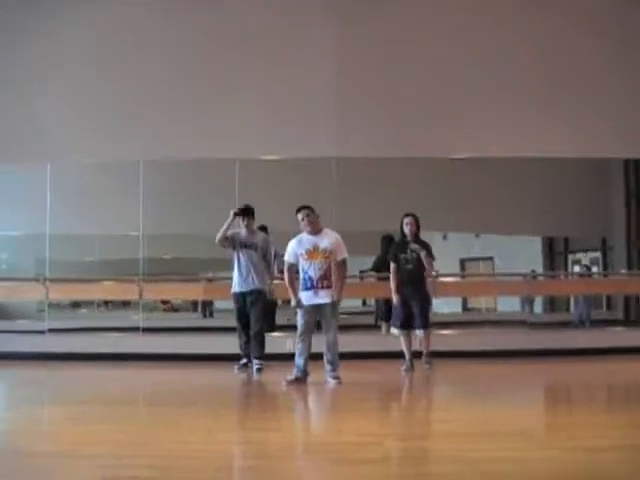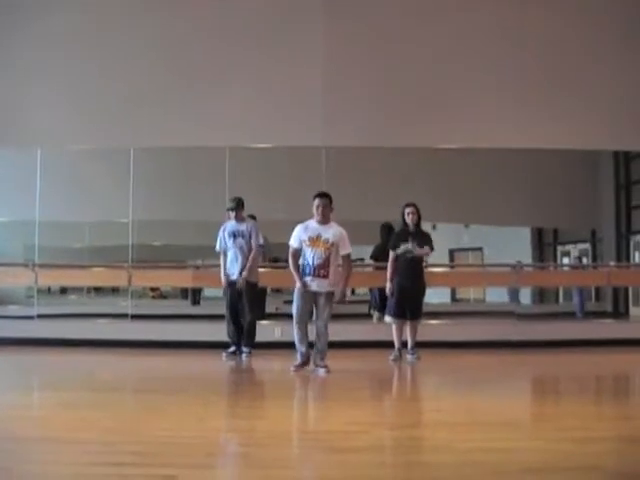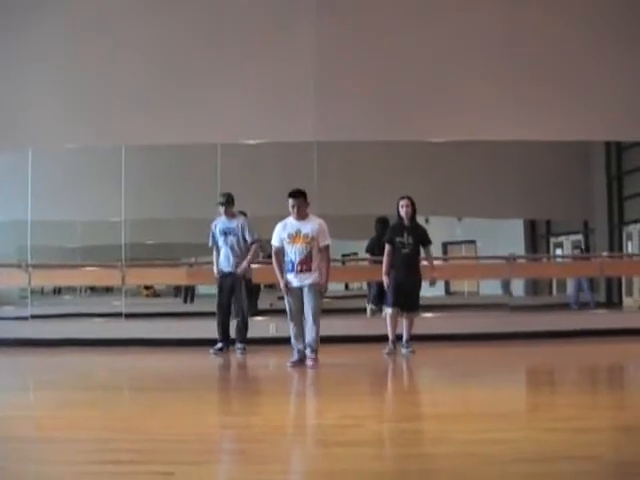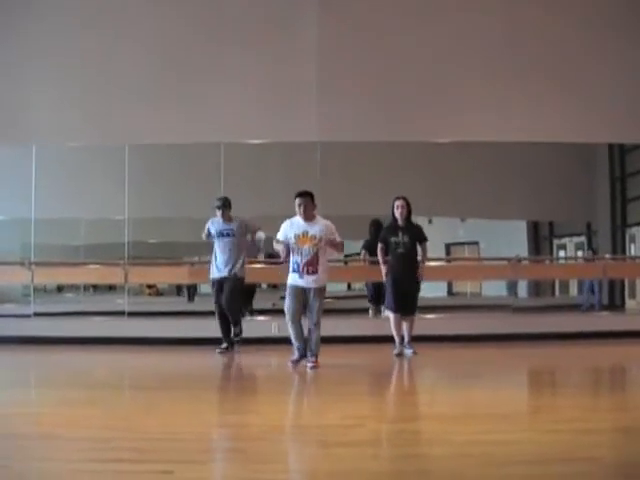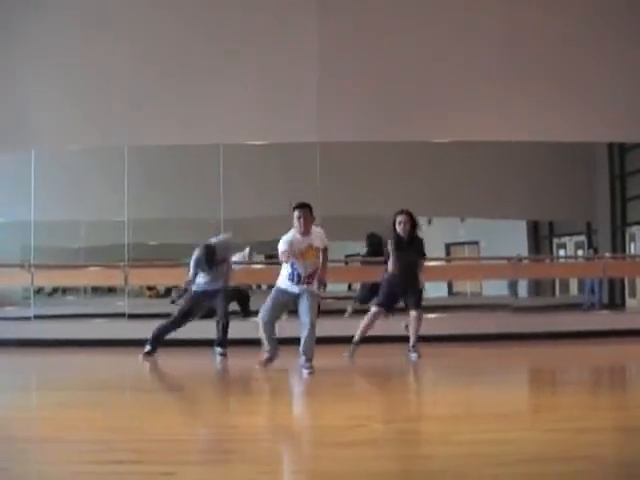
dt=0.7s
person 1, frame 1
left shoulder: (334, 238)
right shoulder: (295, 243)
left elbow: (342, 266)
right elbow: (289, 270)
left wrist: (339, 291)
right wrist: (293, 296)
left hip: (329, 296)
right hip: (306, 298)
left knee: (331, 335)
right knee: (303, 335)
left ankle: (332, 371)
right ankle: (299, 373)
person 1, frame 2
left shoulder: (339, 232)
right shoulder: (301, 229)
left elbow: (346, 261)
right elbow: (293, 256)
left wrist: (343, 287)
right wrist: (298, 279)
left hip: (327, 286)
right hip: (304, 284)
left knee: (322, 324)
right knee: (299, 321)
left ankle: (320, 360)
right ankle: (302, 357)
person 1, frame 3
left shoulder: (318, 225)
right shoulder: (282, 227)
left elbow: (325, 253)
right elbow: (276, 254)
left wrist: (325, 279)
right wrist: (281, 279)
left hip: (312, 280)
right hip: (291, 281)
left knee: (312, 317)
right knee: (294, 320)
left ankle: (311, 352)
right ankle: (298, 354)
person 1, frame 4
left shoulder: (326, 226)
right shoulder: (288, 225)
left elbow: (340, 247)
right elbow: (277, 241)
left wrist: (333, 244)
right wrist: (281, 247)
left hip: (317, 282)
right hip: (294, 281)
left knee: (314, 320)
right knee: (291, 316)
left ankle: (312, 354)
right ankle: (299, 350)
person 1, frame 5
left shoulder: (319, 233)
right shoulder: (287, 239)
left elbow: (324, 249)
right elbow: (283, 257)
left wrist: (323, 271)
right wrist: (286, 256)
left hip: (308, 288)
right hip: (285, 286)
left knee: (309, 322)
right knee: (265, 317)
left ankle: (306, 360)
right ankle: (271, 350)
person 2, frame 1
left shoulder: (424, 246)
right shoulder: (397, 246)
left elbow: (430, 269)
right elbow: (393, 272)
left wrist: (421, 252)
right wrist: (394, 292)
left hip: (419, 291)
right hip: (402, 291)
left knee: (423, 326)
right knee: (403, 328)
left ankle: (426, 356)
right ankle: (408, 360)
person 2, frame 2
left shoulder: (424, 236)
right shoulder: (398, 235)
left elbow: (426, 253)
right elbow: (391, 260)
left wrist: (410, 248)
right wrist: (389, 280)
left hip: (417, 280)
right hip: (399, 280)
left knee: (414, 317)
right knee: (397, 316)
left ankle: (411, 349)
right ankle: (397, 349)
person 2, frame 3
left shoulder: (420, 230)
right shoulder: (393, 229)
left elbow: (427, 252)
right elbow: (387, 253)
left wrist: (433, 272)
right wrist: (385, 274)
left hip: (413, 275)
right hip: (396, 274)
left knee: (410, 310)
right knee: (392, 309)
left ankle: (406, 342)
right ankle: (391, 343)
person 2, frame 4
left shoulder: (416, 229)
right shoulder: (388, 229)
left elbow: (423, 248)
right elbow: (380, 249)
left wrist: (421, 266)
right wrist: (383, 265)
left hip: (411, 274)
right hip: (393, 274)
left knee: (409, 311)
right knee: (394, 310)
left ankle: (407, 343)
right ankle: (398, 344)
person 2, frame 5
left shoulder: (418, 242)
right shoulder: (393, 243)
left elbow: (420, 264)
right elbow: (391, 269)
left wrist: (420, 281)
right wrist: (392, 253)
left hip: (412, 284)
right hip: (393, 282)
left knee: (415, 314)
right knee: (375, 312)
left ankle: (412, 346)
right ankle: (355, 342)
person 3, frame 1
left shoulder: (263, 238)
right shoulder: (234, 235)
left elbow: (268, 263)
right elbow: (218, 240)
left wrist: (270, 282)
right wrist: (230, 219)
left hip: (257, 286)
right hip: (239, 286)
left knee: (257, 324)
right knee: (242, 324)
left ankle: (257, 359)
right ankle: (246, 357)
person 3, frame 2
left shoulder: (251, 226)
right shoulder: (225, 228)
left elbow: (256, 250)
right elbow: (222, 253)
left wrist: (246, 273)
right wrist: (223, 273)
left hip: (248, 276)
right hip: (230, 276)
left knee: (247, 312)
right knee: (231, 312)
left ankle: (246, 345)
right ankle: (235, 344)
person 3, frame 3
left shoulder: (242, 221)
right shoulder: (216, 224)
left elbow: (254, 244)
right elbow: (215, 247)
left wrist: (245, 264)
right wrist: (215, 266)
left hip: (239, 270)
right hip: (223, 271)
left knee: (241, 307)
right knee: (222, 307)
left ankle: (241, 341)
right ankle: (223, 341)
person 3, frame 4
left shoulder: (240, 224)
right shoulder: (211, 223)
left elbow: (256, 232)
right elbow: (206, 238)
right wrist: (205, 235)
left hip: (235, 271)
right hip: (217, 272)
left knee: (229, 301)
right knee: (220, 307)
left ankle: (237, 325)
right ankle: (227, 341)
person 3, frame 5
left shoulder: (224, 243)
right shoulder: (198, 255)
left elbow: (228, 236)
right elbow: (191, 278)
left hip: (219, 287)
right hip: (200, 288)
left knee: (223, 314)
right knee: (179, 316)
left ankle: (220, 346)
right ankle: (153, 342)
